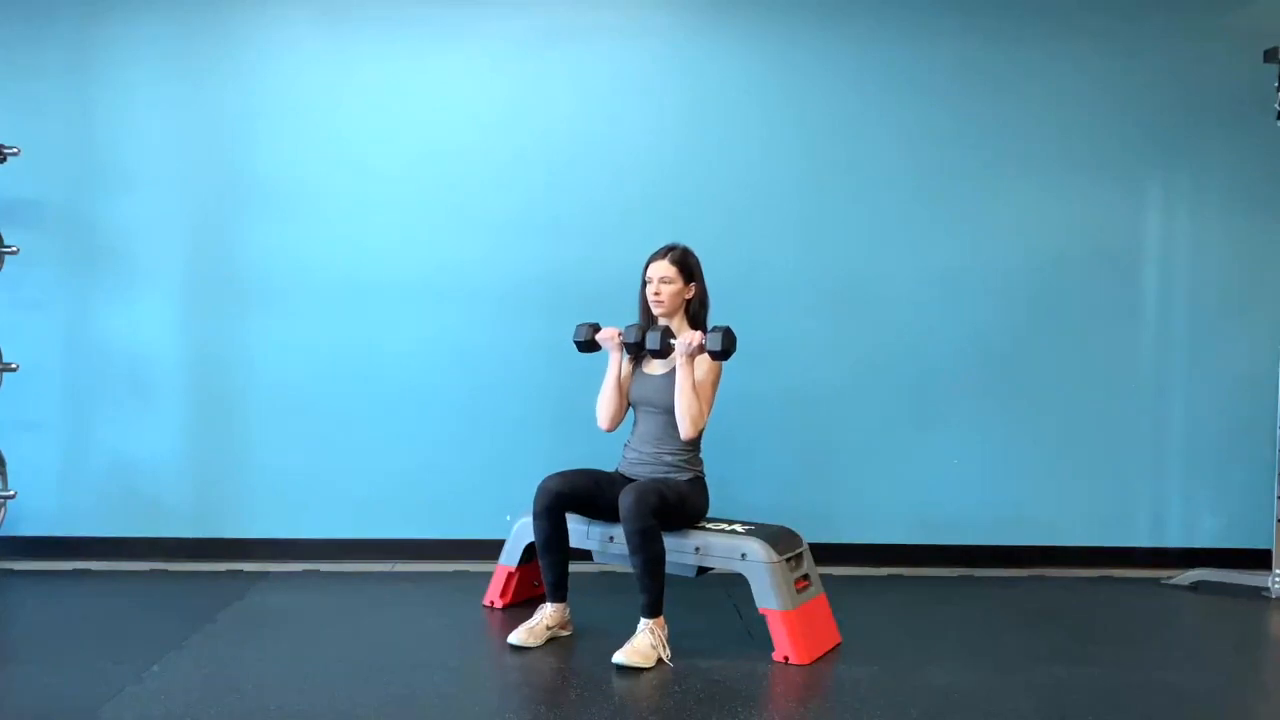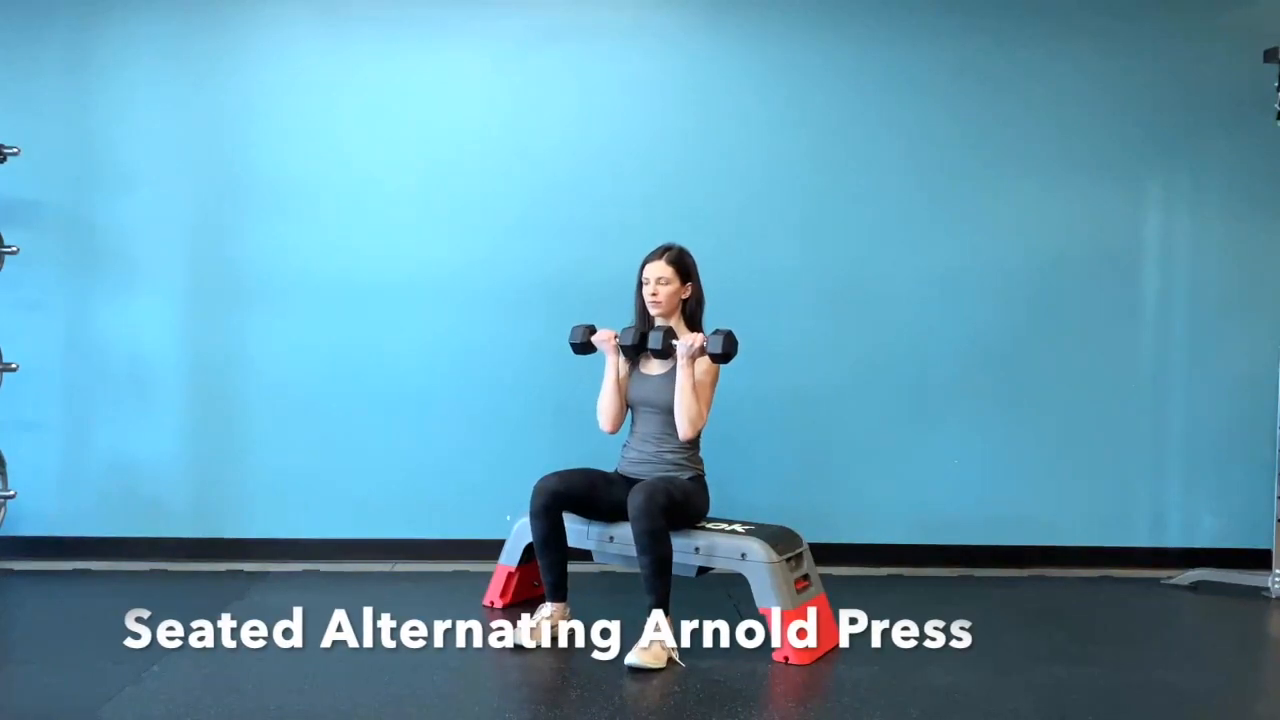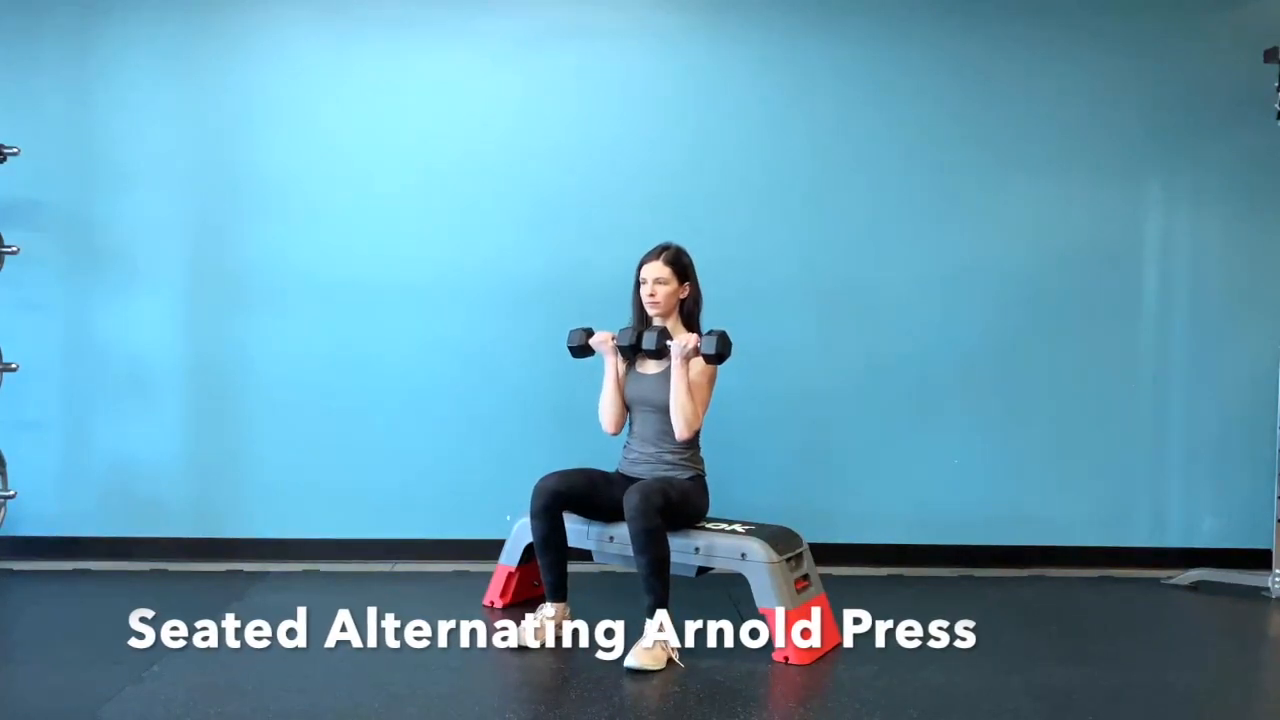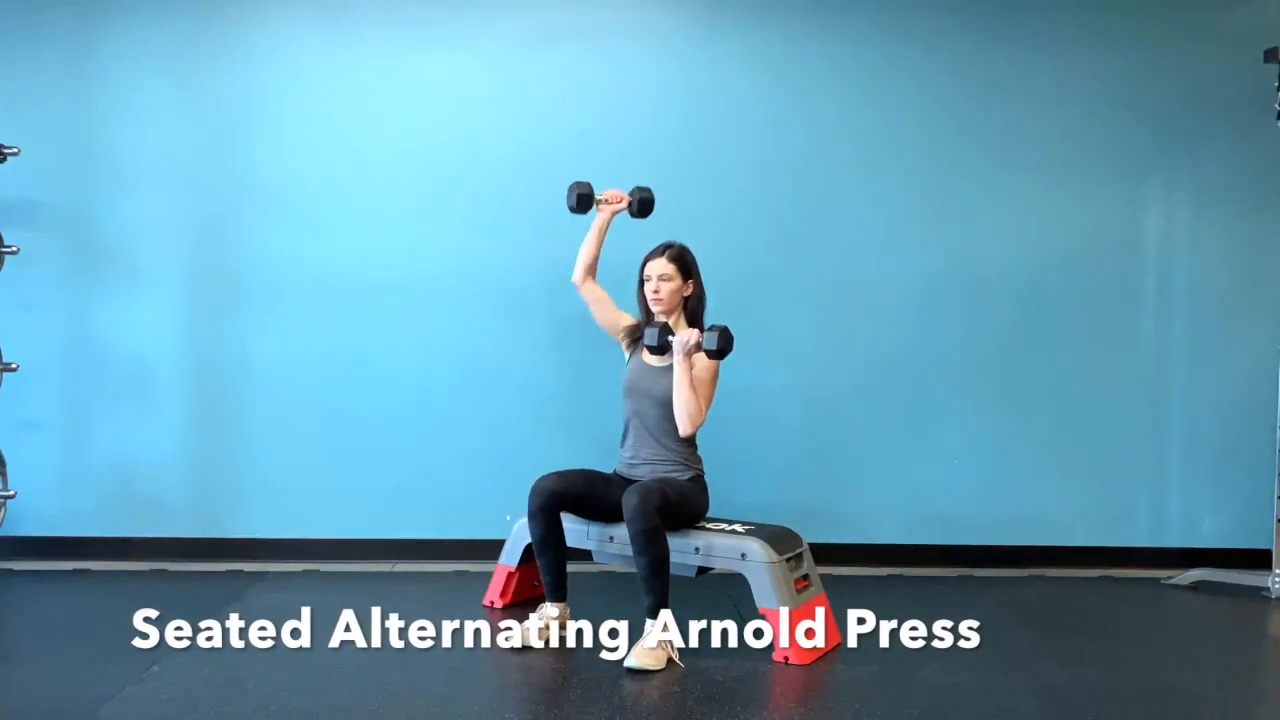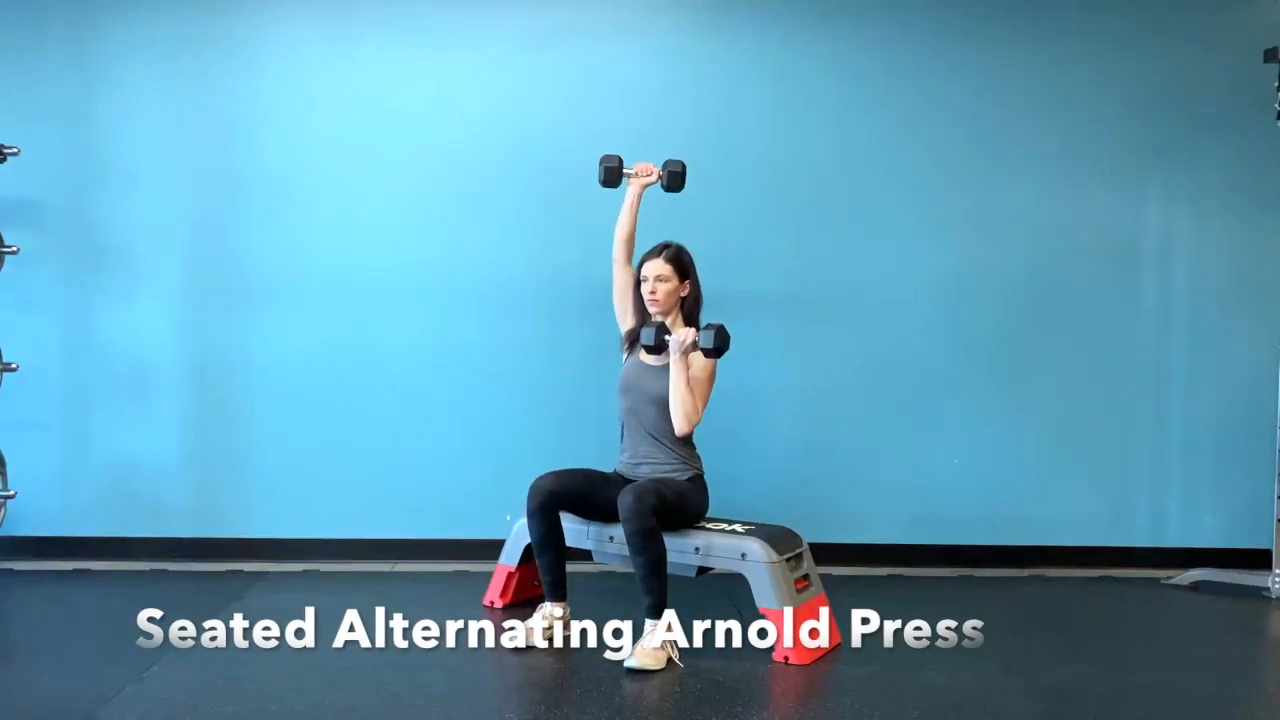
dt=0.7s
person 1, frame 1
left shoulder: (702, 353)
right shoulder: (639, 348)
left elbow: (689, 429)
right elbow: (607, 421)
left wrist: (684, 361)
right wrist: (615, 357)
left hip: (681, 486)
right hip: (627, 477)
left knee: (636, 501)
right knee: (551, 489)
left ankle: (652, 627)
right ankle: (556, 610)
person 1, frame 2
left shoulder: (700, 352)
left elbow: (688, 430)
right elbow: (608, 423)
left wrist: (685, 362)
right wrist: (611, 359)
left hip: (681, 485)
right hip: (626, 478)
left knee: (645, 500)
right knee: (547, 490)
right ankle: (555, 608)
person 1, frame 3
left shoulder: (697, 352)
left elbow: (685, 429)
right elbow: (611, 424)
left wrist: (680, 363)
right wrist: (610, 360)
left hip: (682, 485)
right hip: (628, 477)
left knee: (641, 501)
right knee: (548, 489)
left ankle: (657, 629)
right ankle: (555, 607)
person 1, frame 4
left shoulder: (701, 353)
right shoulder: (634, 337)
left elbow: (688, 425)
right elbow: (582, 279)
left wrist: (681, 359)
right wrist: (604, 217)
left hip: (680, 487)
right hip: (624, 480)
left knee: (640, 502)
right knee: (545, 490)
left ankle: (658, 630)
right ankle: (554, 608)
person 1, frame 5
left shoulder: (698, 353)
right shoulder: (634, 336)
left elbow: (683, 425)
right elbow: (618, 258)
left wrist: (676, 357)
right wrist: (635, 191)
left hip: (679, 487)
right hip: (625, 478)
left knee: (636, 502)
right knee: (544, 490)
left ankle: (657, 628)
right ankle: (555, 609)
